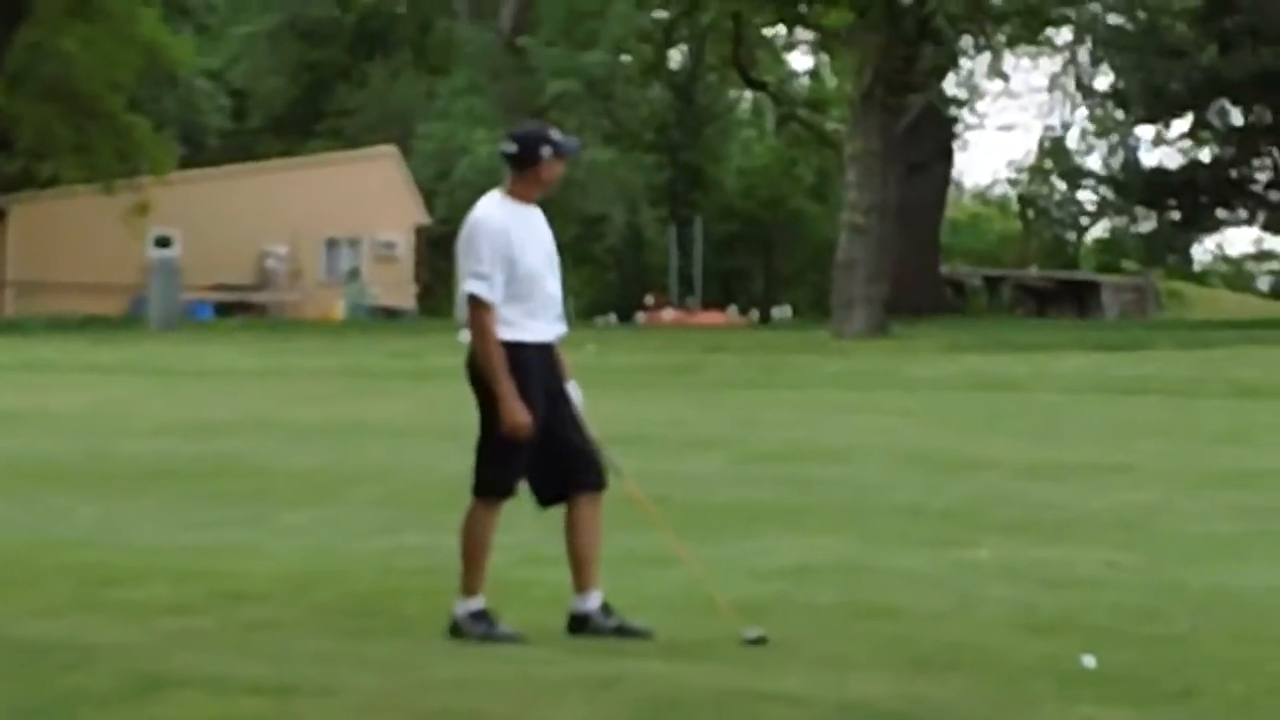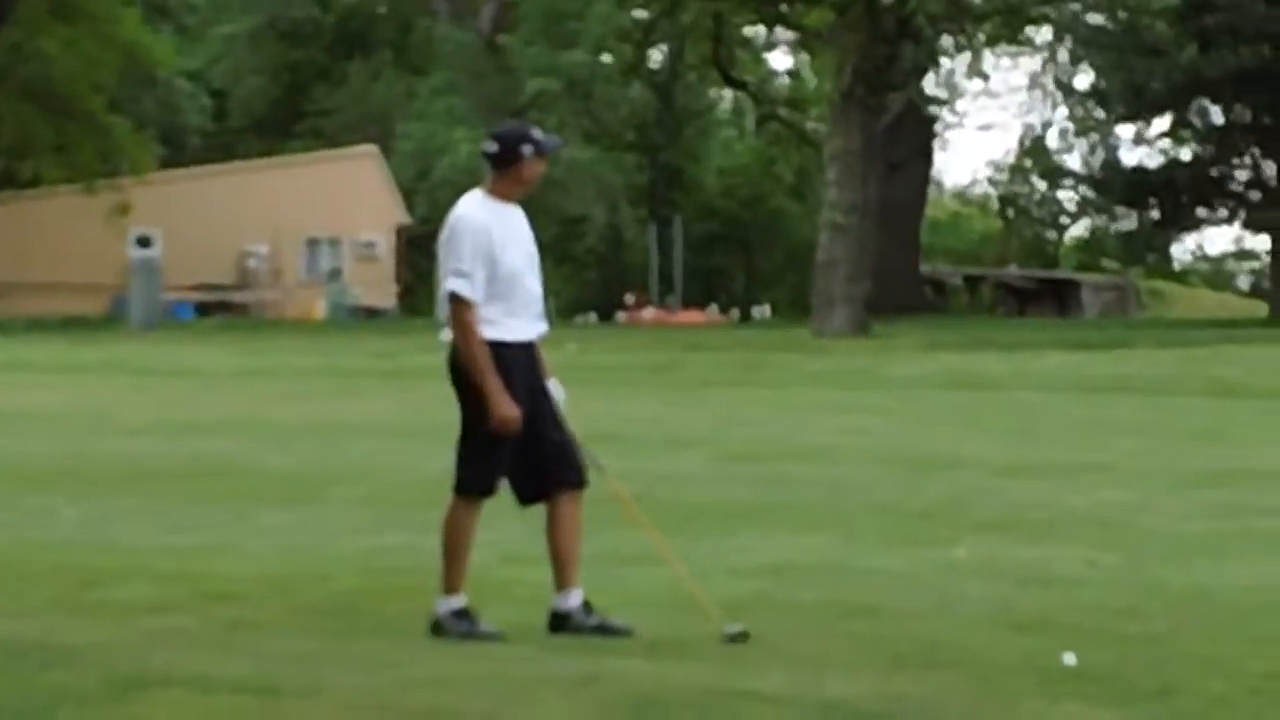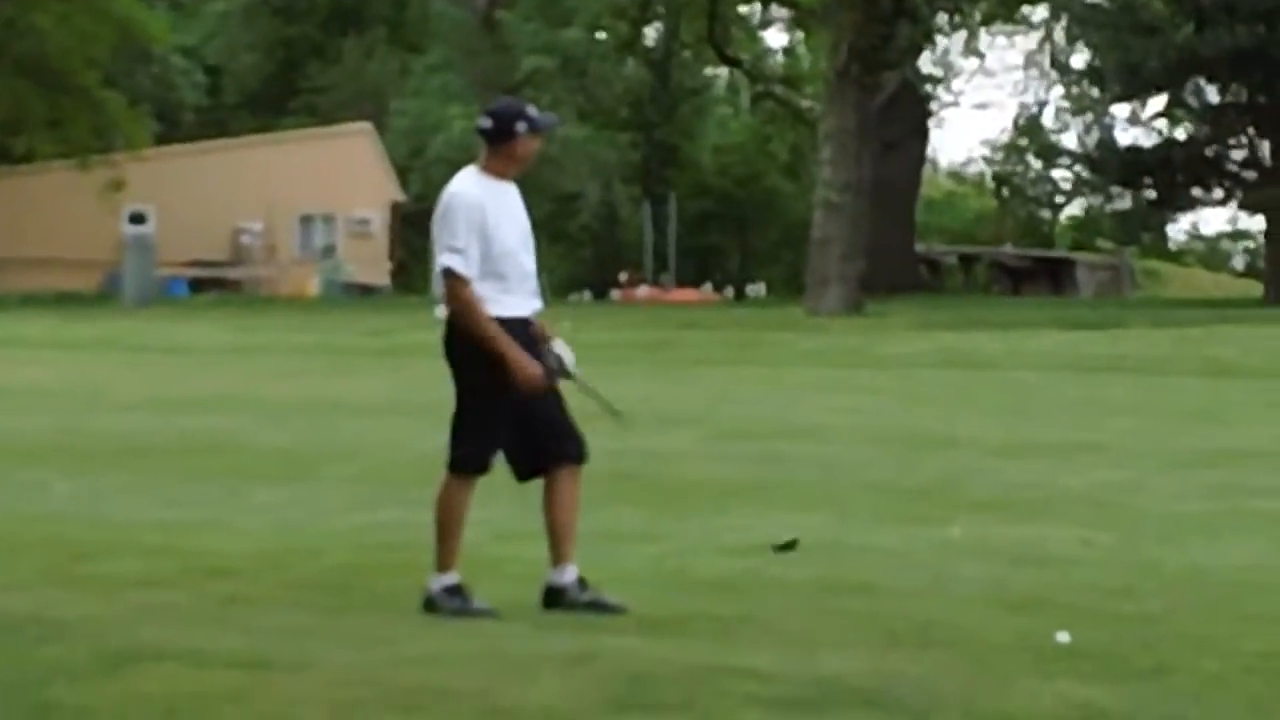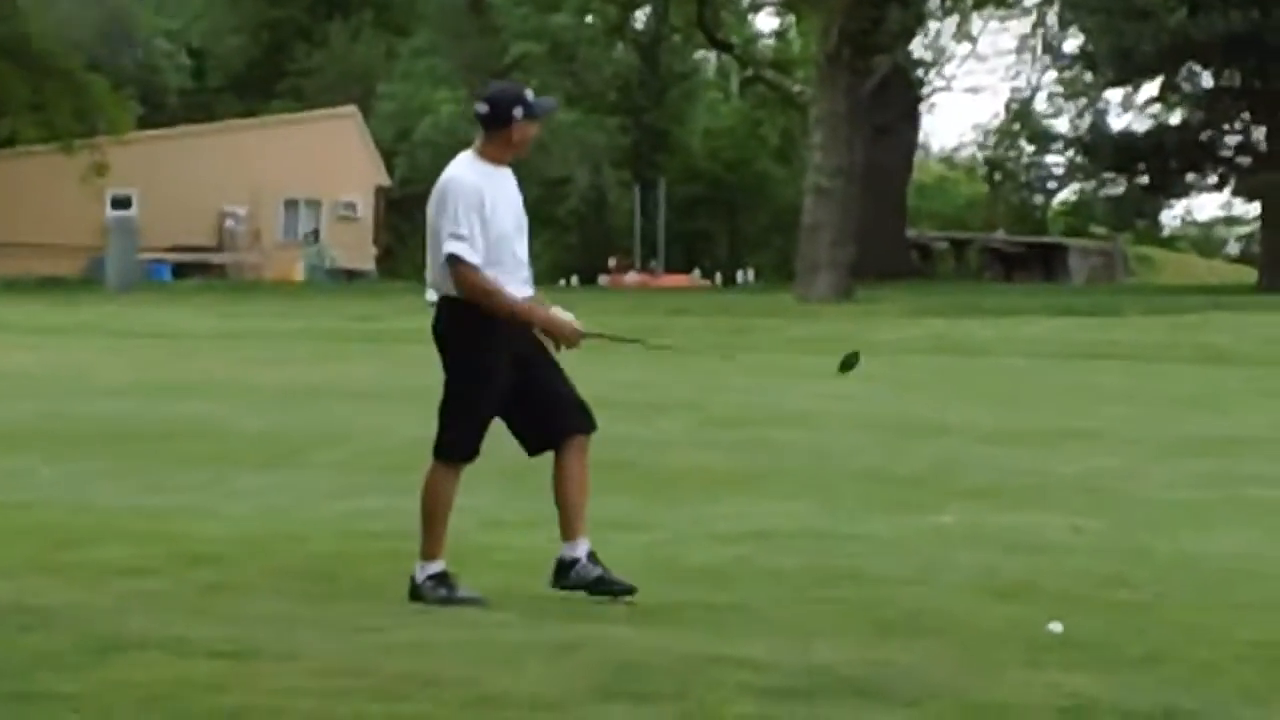
dt=0.2s
person 1, frame 1
left shoulder: (533, 216)
right shoulder: (490, 221)
right elbow: (481, 317)
left wrist: (562, 375)
right wrist: (507, 398)
left hip: (542, 363)
right hip: (508, 362)
left knee: (585, 480)
right knee: (492, 490)
left ankle: (588, 606)
right ankle: (468, 609)
person 1, frame 2
left shoulder: (514, 215)
right shoulder: (472, 220)
right elbow: (462, 315)
left wrist: (542, 375)
right wrist: (494, 394)
left hip: (523, 362)
right hip: (489, 362)
left knee: (565, 479)
right knee: (473, 488)
left ankle: (569, 605)
right ankle: (450, 607)
person 1, frame 3
left shoulder: (508, 191)
right shoulder: (465, 197)
right elbow: (459, 291)
left wrist: (545, 339)
right wrist: (511, 356)
left hip: (518, 338)
right hip: (482, 339)
left knee: (565, 454)
right knee: (467, 464)
left ankle: (563, 582)
right ankle: (443, 584)
person 1, frame 4
left shoulder: (503, 175)
right shoulder: (463, 182)
right elbow: (466, 277)
left wrist: (540, 315)
right wrist: (539, 317)
left hip: (508, 324)
right hip: (470, 323)
left knee: (570, 427)
right knee: (453, 452)
left ankle: (575, 557)
right ankle: (429, 572)
